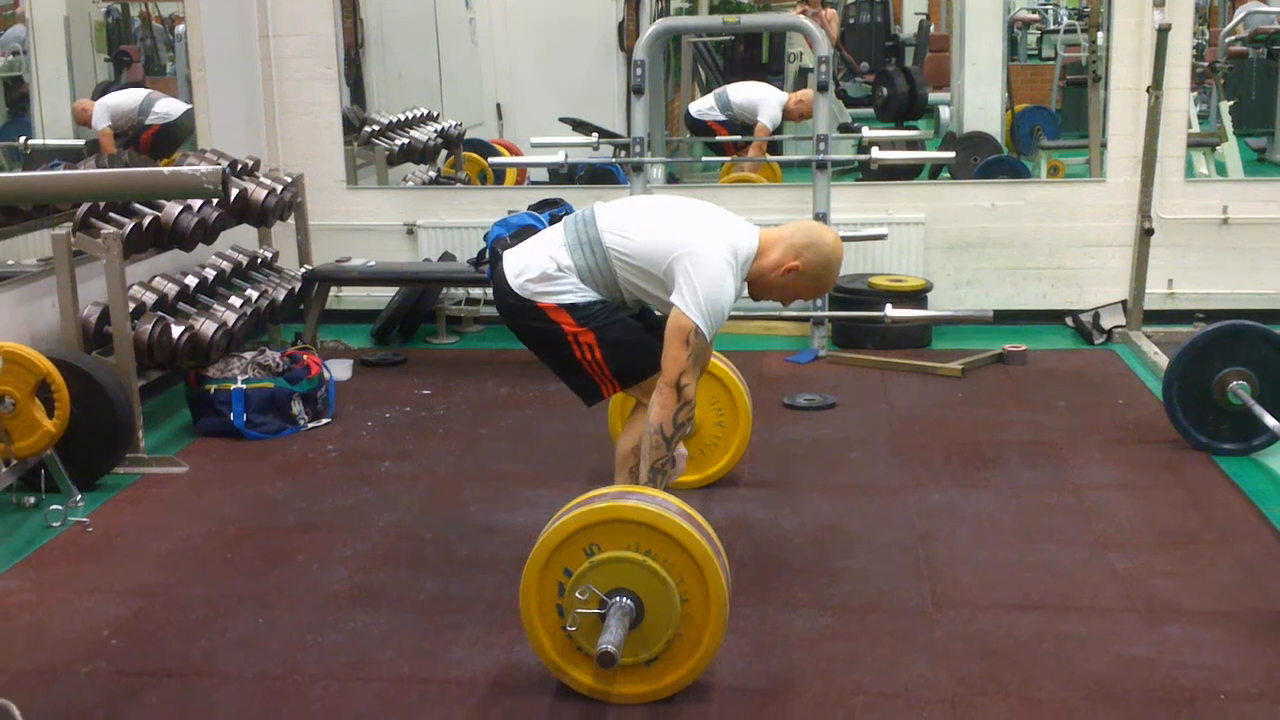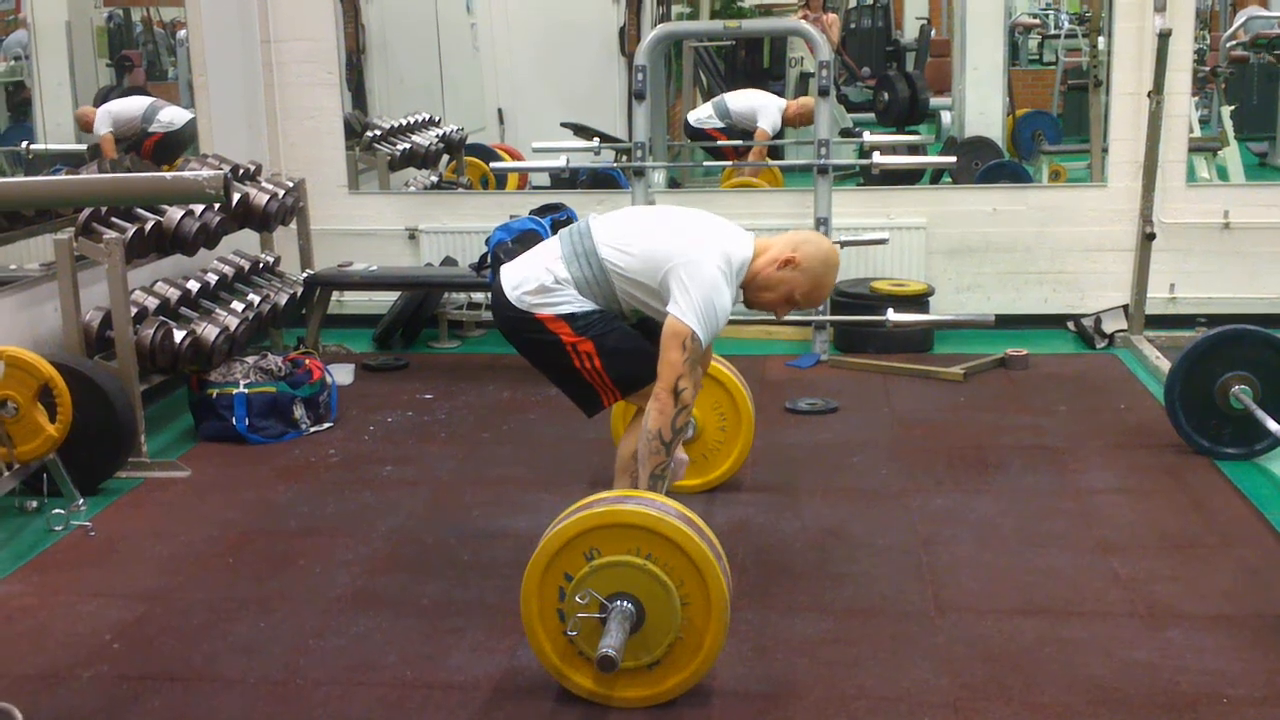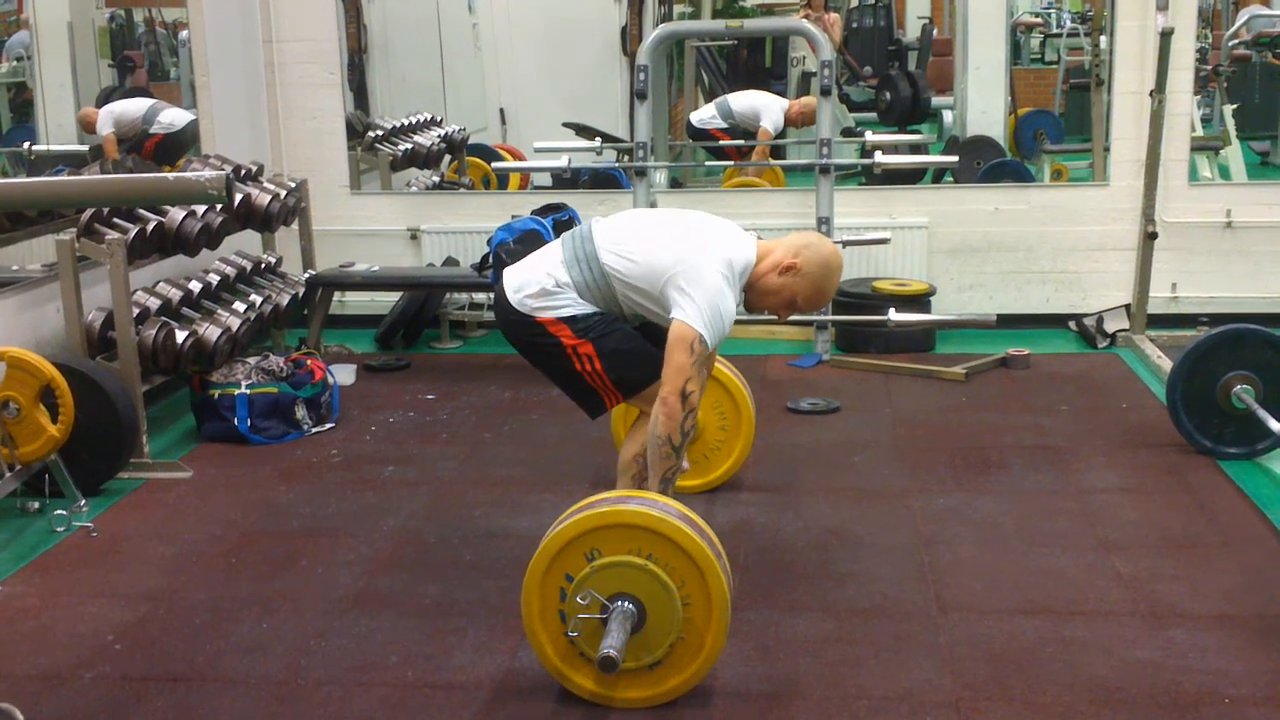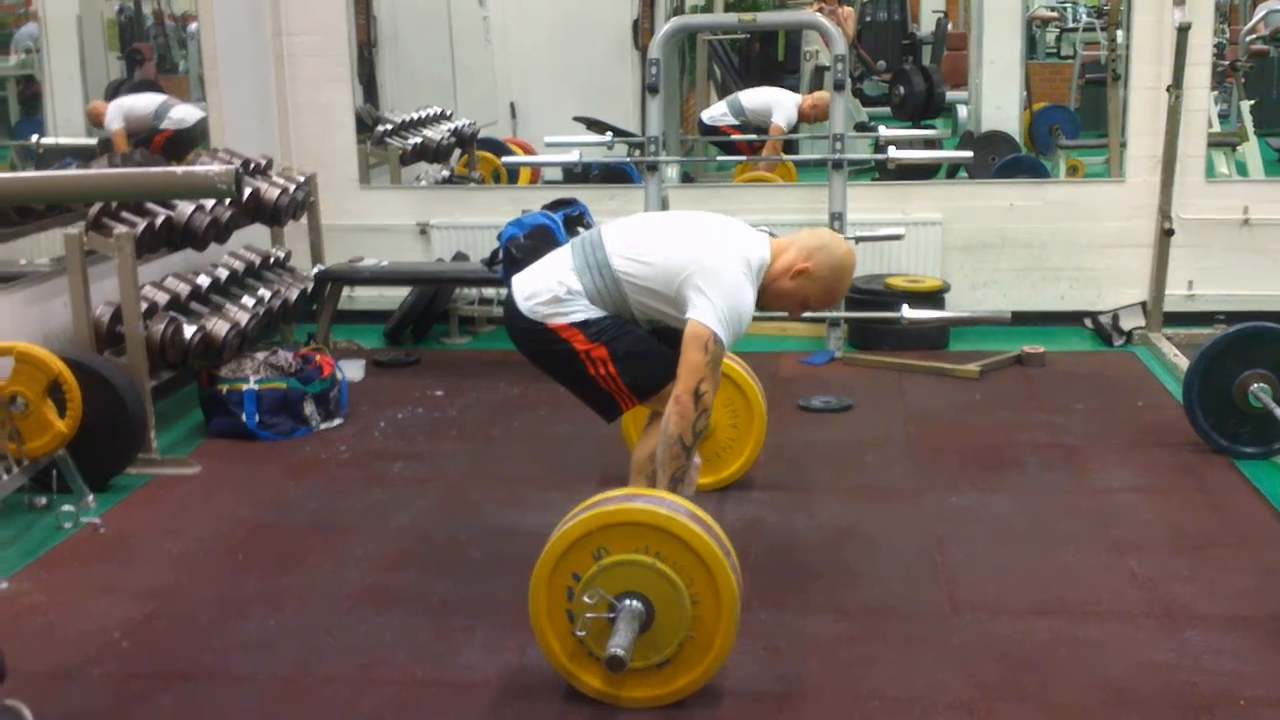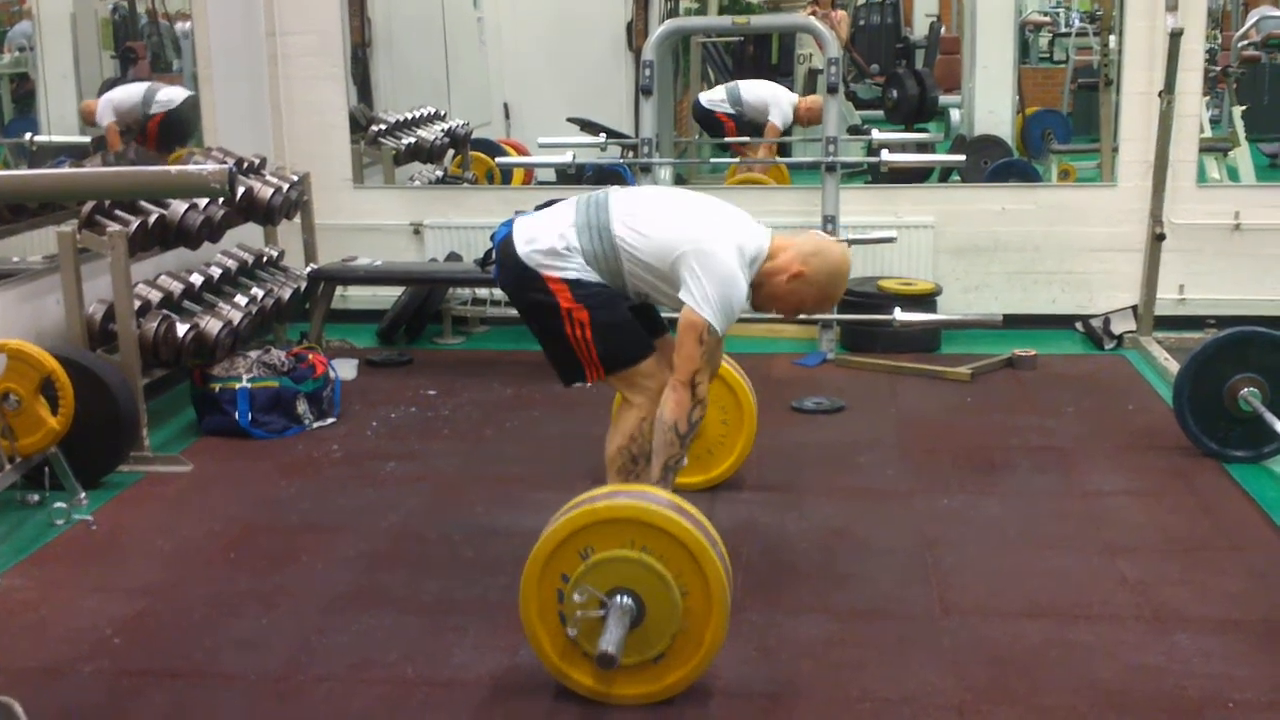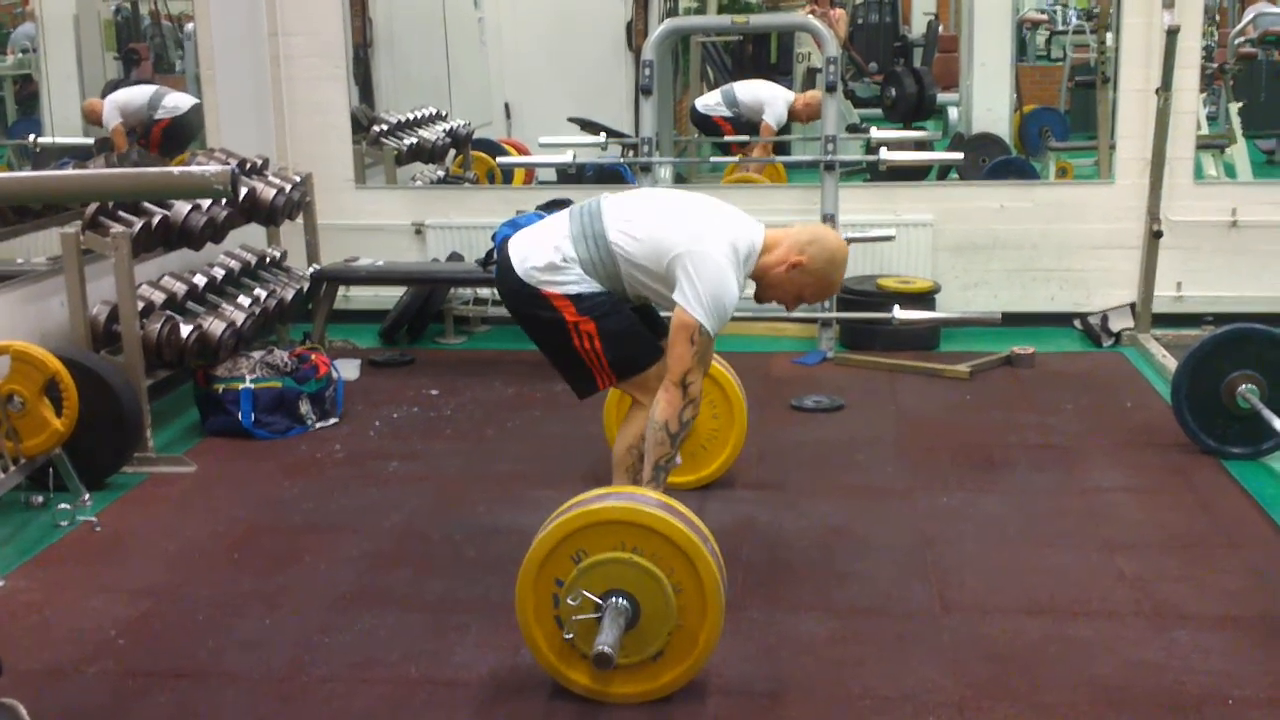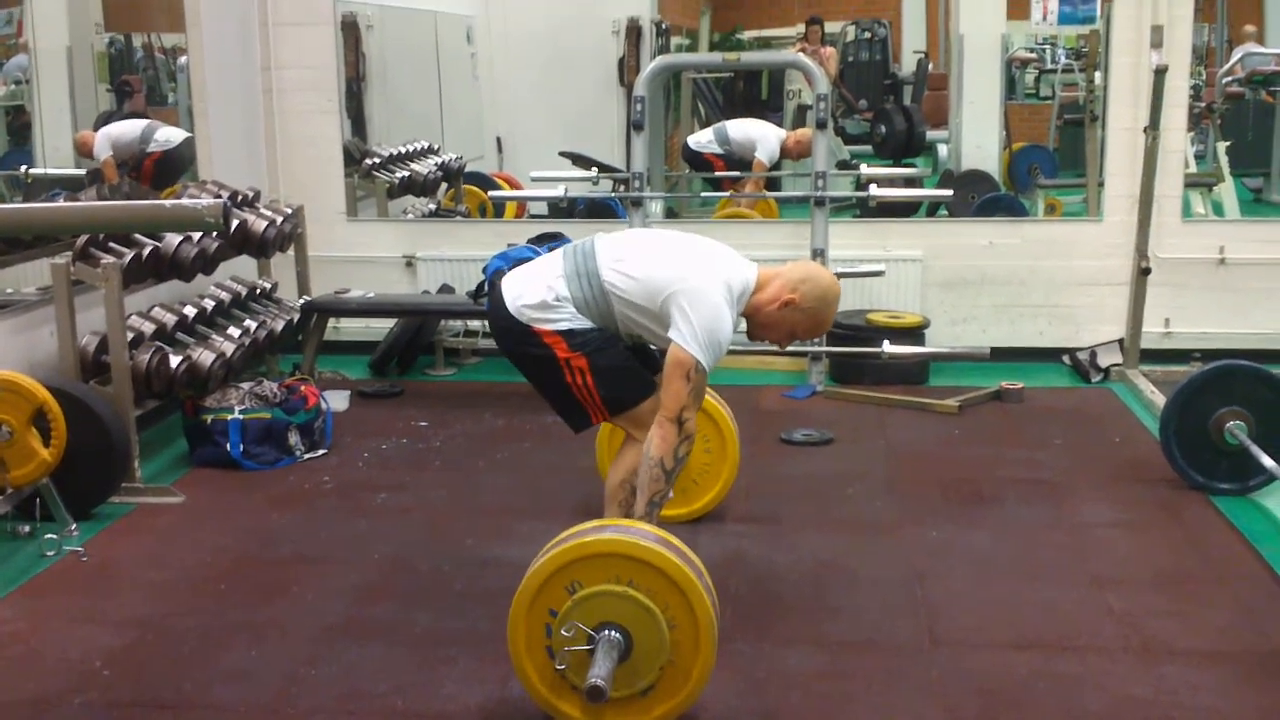
dt=0.5s
person 1, frame 1
left shoulder: (731, 238)
right shoulder: (715, 273)
right elbow: (673, 388)
left wrist: (669, 437)
left hip: (547, 269)
right hip: (537, 287)
left knee: (672, 366)
right knee: (657, 390)
person 1, frame 2
left shoulder: (726, 247)
right shoulder: (711, 279)
right elbow: (669, 394)
left wrist: (669, 441)
left hip: (544, 282)
right hip: (537, 298)
left knee: (684, 375)
right knee: (662, 397)
person 1, frame 3
left shoulder: (732, 247)
right shoulder: (714, 285)
right elbow: (675, 400)
left hip: (550, 284)
right hip: (538, 302)
left knee: (687, 374)
right knee: (661, 403)
person 1, frame 4
left shoulder: (743, 247)
right shoulder: (732, 285)
right elbow: (688, 400)
left hip: (557, 288)
right hip: (549, 308)
left knee: (694, 378)
right knee: (676, 399)
person 1, frame 5
left shoulder: (743, 240)
right shoulder: (726, 273)
right elbow: (686, 388)
left hip: (558, 247)
right hip: (544, 259)
left knee: (663, 365)
right knee: (648, 389)
person 1, frame 6
left shoulder: (736, 236)
right shoulder: (718, 271)
right elbow: (678, 387)
left hip: (548, 253)
right hip: (542, 273)
left knee: (666, 365)
right knee: (653, 390)
person 1, frame 7
left shoulder: (729, 273)
right shoulder: (712, 309)
right elbow: (673, 422)
left hip: (540, 293)
right hip: (533, 313)
left knee: (660, 401)
right knee: (648, 425)
